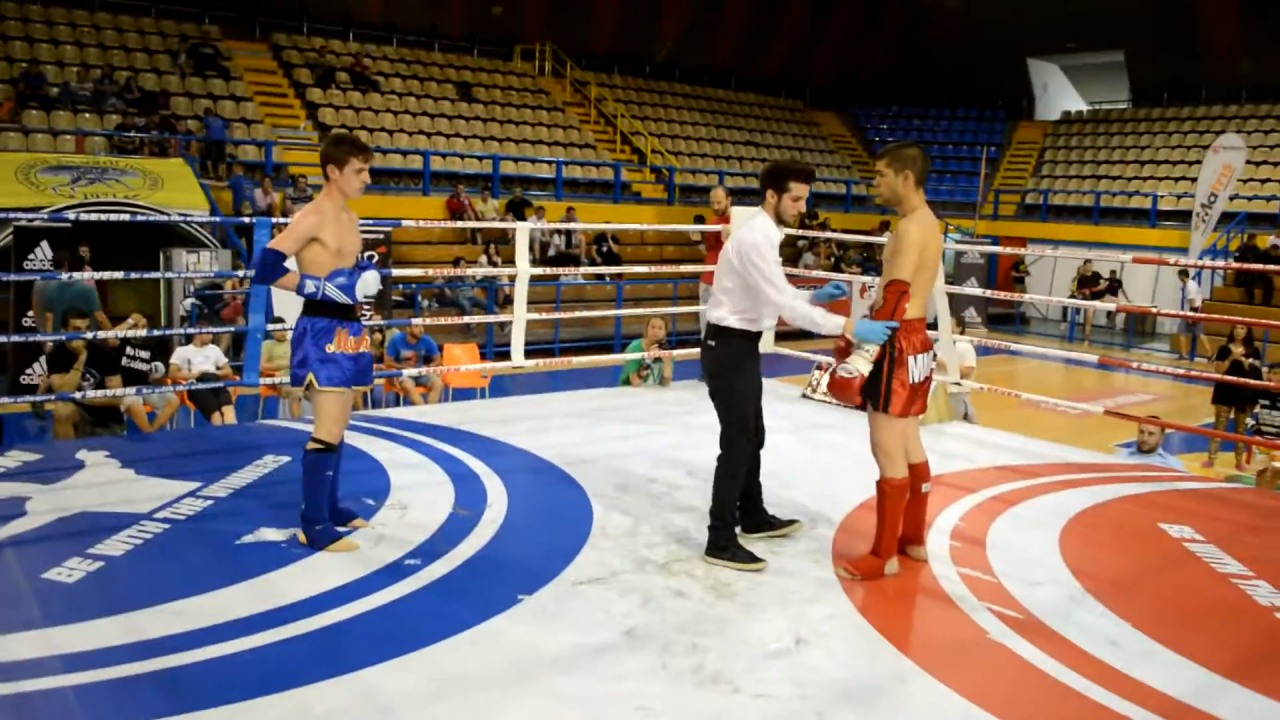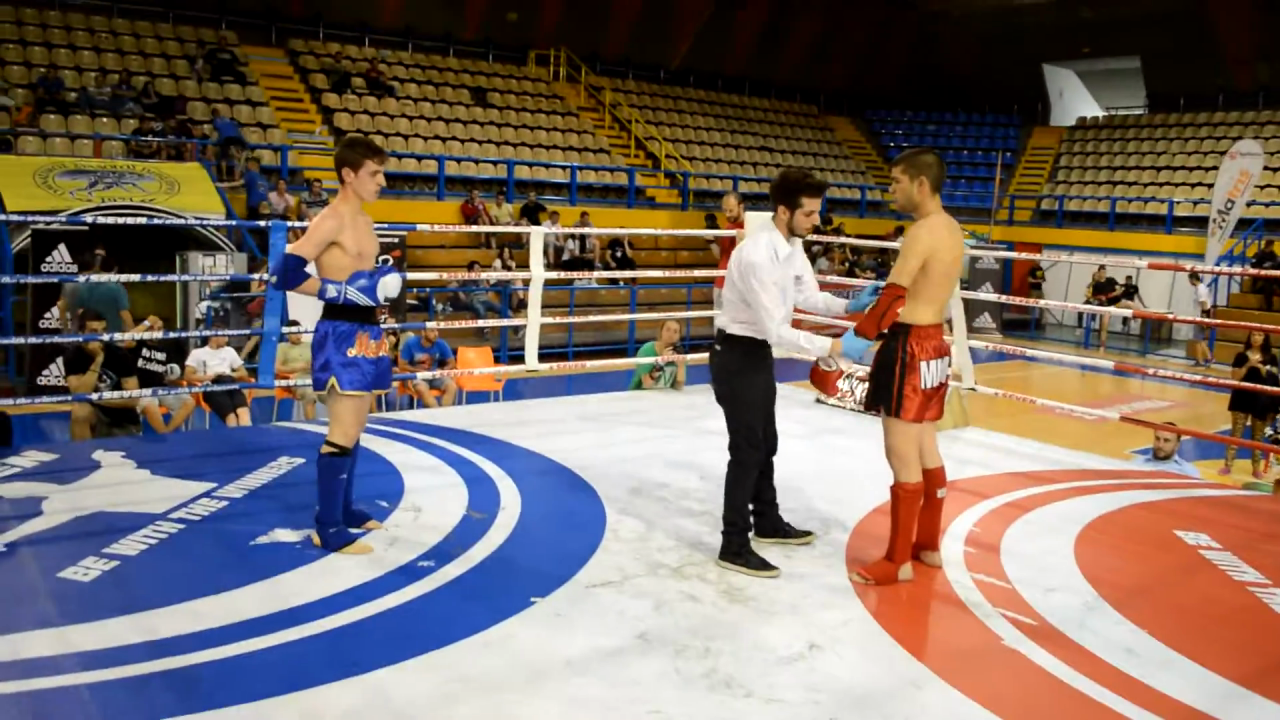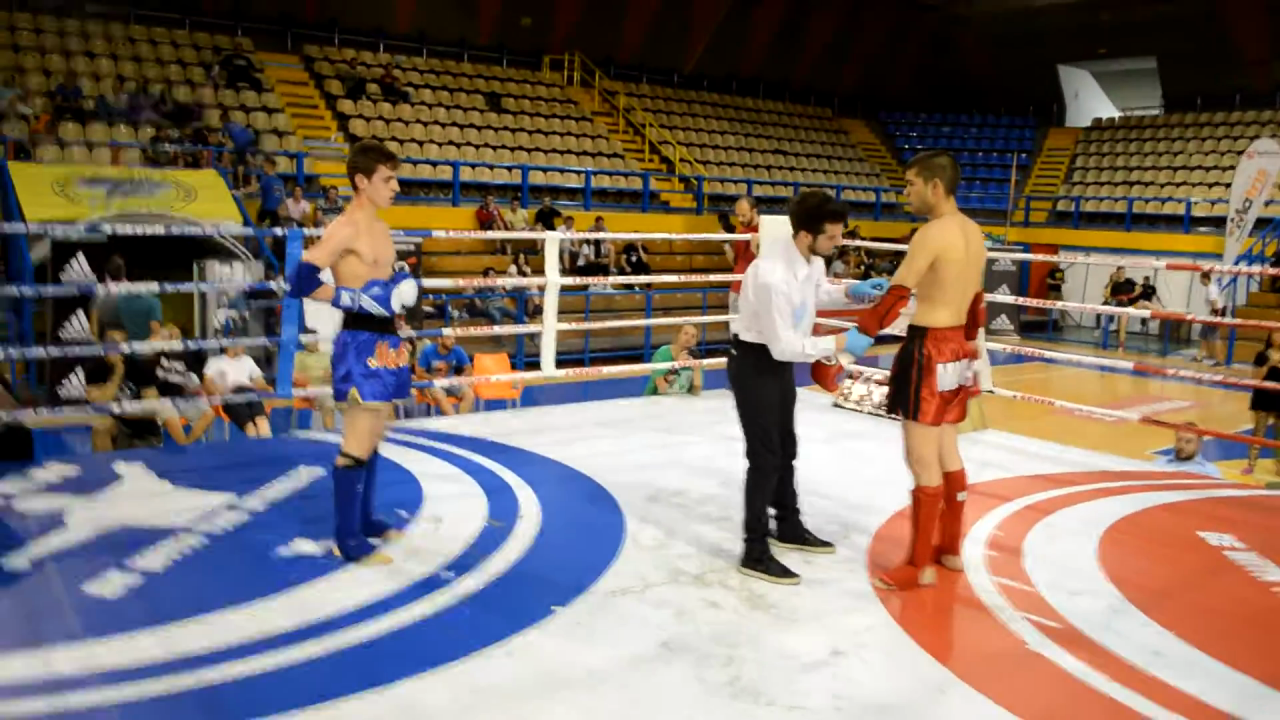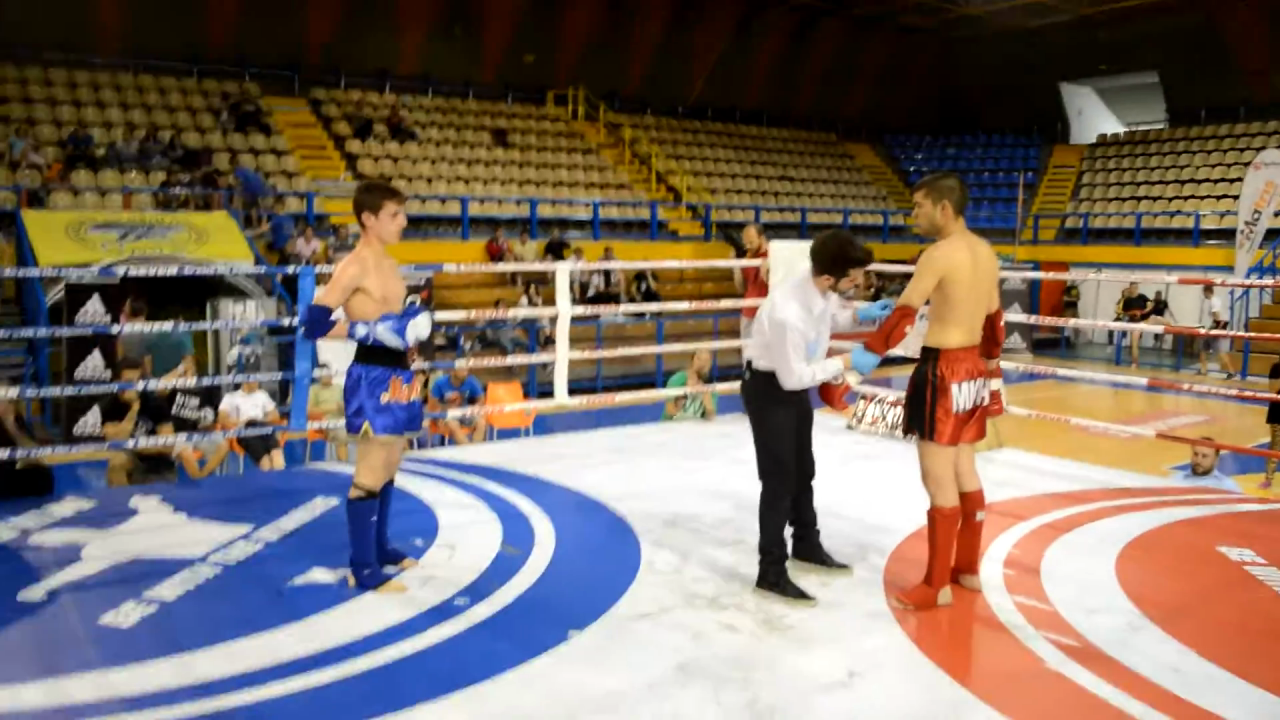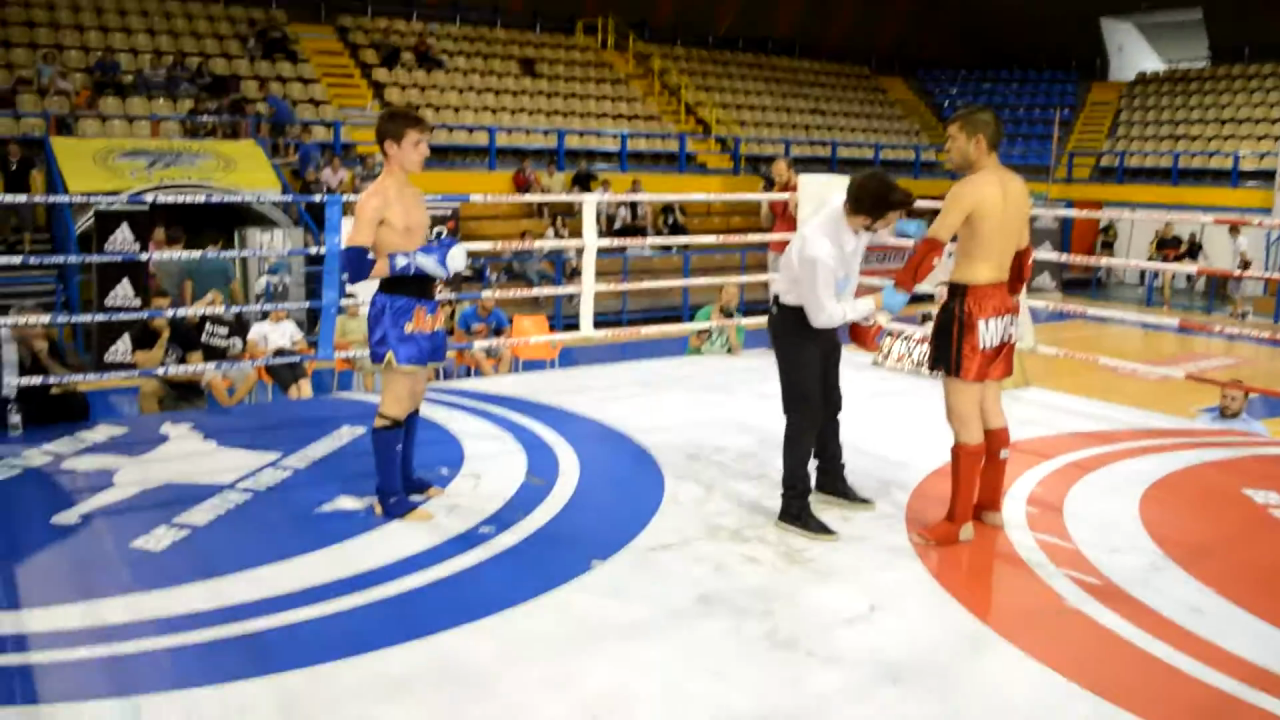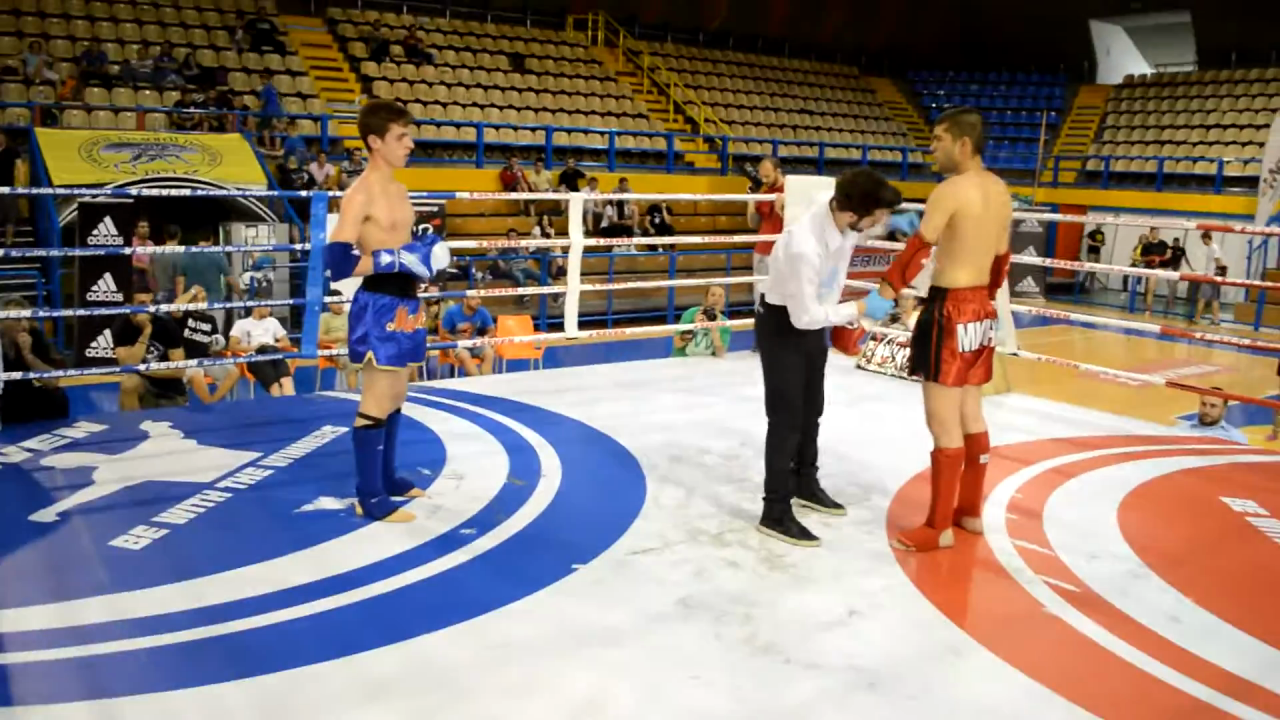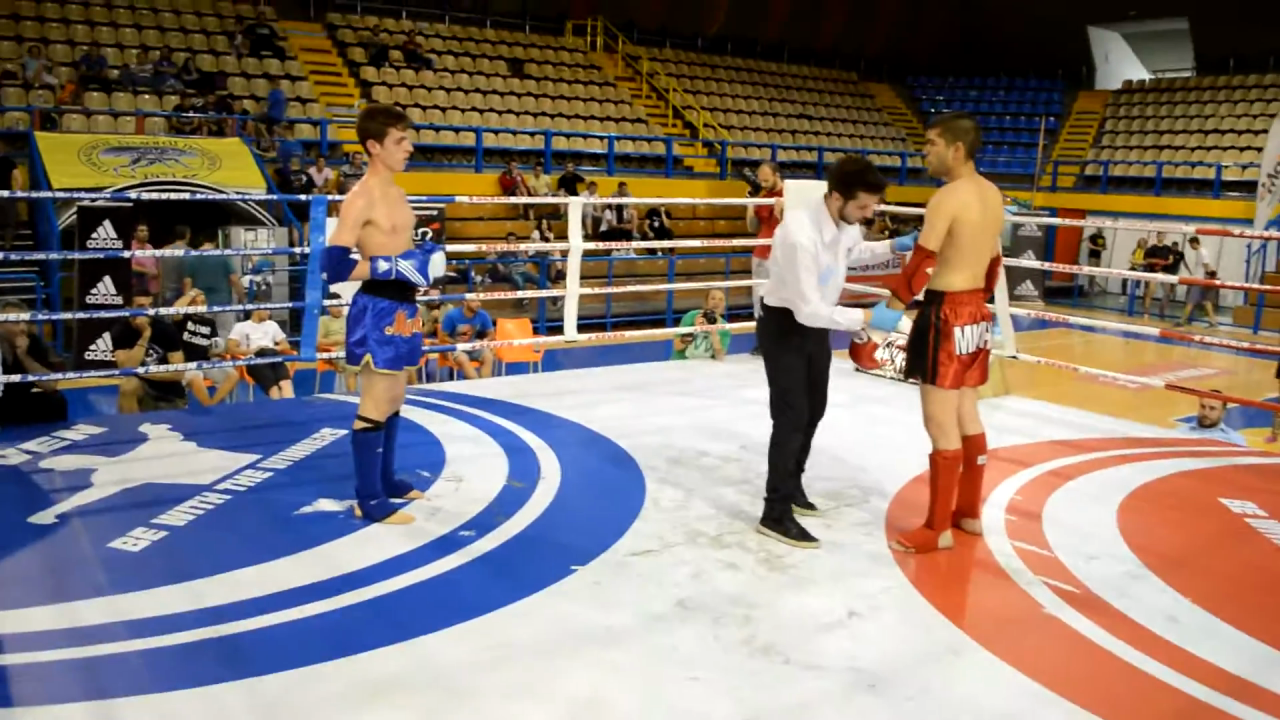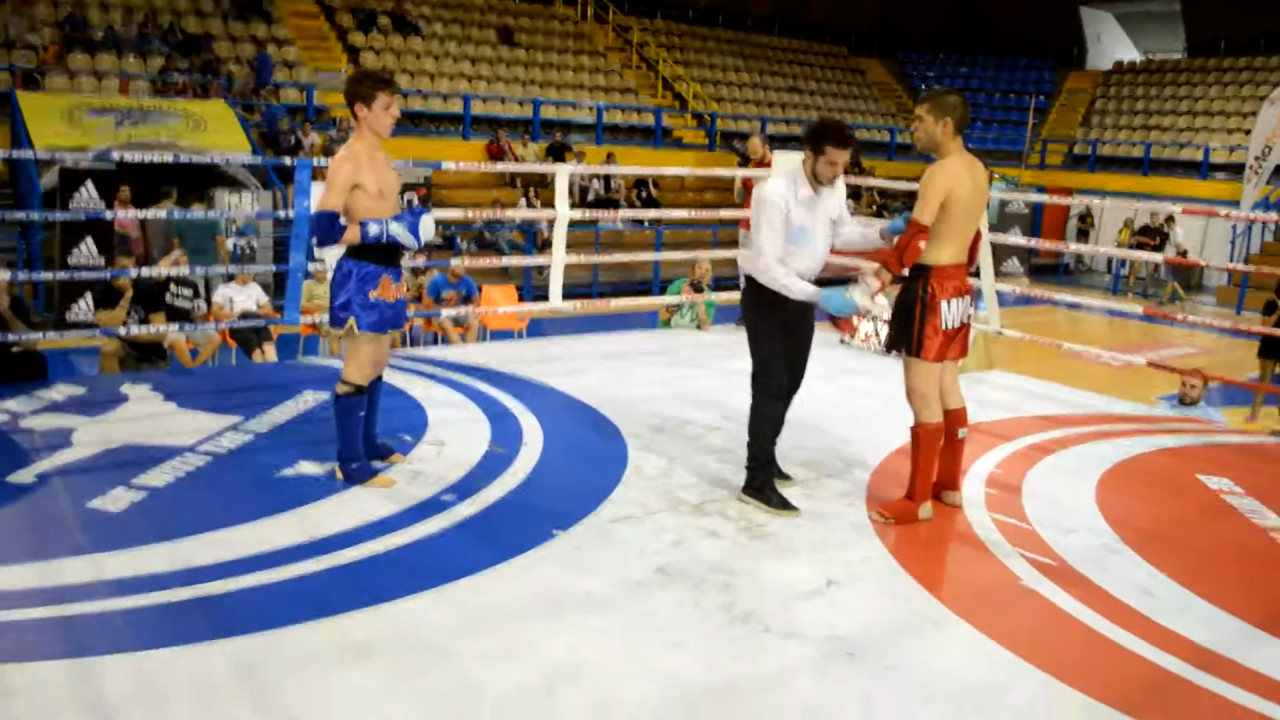
dt=0.2s
person 1, frame 1
left shoulder: (912, 227)
right shoulder: (927, 223)
left elbow: (894, 297)
left wrist: (861, 355)
left hip: (897, 345)
right hip: (916, 343)
left knee: (888, 451)
right knee: (909, 444)
left ankle: (884, 556)
right ankle: (914, 538)
person 1, frame 2
left shoulder: (922, 232)
right shoulder: (953, 230)
left elbow: (893, 298)
left wrist: (849, 345)
left hip: (910, 348)
right hip: (933, 346)
left knee: (902, 456)
right knee: (925, 450)
left ankle: (898, 561)
right ankle: (929, 544)
person 1, frame 3
left shoulder: (933, 233)
right shoulder: (974, 233)
left elbow: (897, 296)
left wrist: (853, 340)
left hip: (929, 349)
right hip: (956, 348)
left knee: (922, 460)
right knee: (947, 453)
left ankle: (920, 566)
right ankle: (950, 548)
person 1, frame 4
left shoulder: (939, 254)
right shoulder: (986, 252)
left elbow: (904, 314)
right elbow: (994, 320)
left wrist: (861, 358)
right wrist: (989, 368)
left hip: (943, 371)
right hip: (972, 369)
left knee: (939, 480)
right knee: (964, 472)
left ankle: (936, 585)
right ankle: (968, 568)
person 1, frame 5
left shoulder: (969, 188)
right shoulder: (1019, 188)
left elbow: (930, 249)
left wrist: (893, 295)
left hip: (971, 306)
right hip: (1000, 305)
left knee: (963, 416)
right knee: (989, 409)
left ankle: (959, 521)
right ankle: (990, 504)
person 1, frame 6
left shoulder: (950, 190)
right shoulder: (1001, 191)
left elbow: (916, 252)
left wrist: (879, 299)
left hip: (950, 311)
right hip: (980, 309)
left knee: (943, 422)
right knee: (970, 415)
left ankle: (939, 527)
right ankle: (970, 510)
person 1, frame 7
left shoulder: (947, 197)
right shoulder: (993, 195)
left elbow: (921, 264)
left wrist: (885, 313)
left hip: (946, 313)
right hip: (975, 312)
left knee: (940, 424)
right knee: (966, 416)
left ankle: (937, 529)
right ankle: (969, 511)
person 1, frame 8
left shoulder: (940, 172)
right shoulder: (976, 170)
left elbow: (913, 240)
left wrist: (869, 286)
left hip: (932, 287)
right hip: (958, 286)
left knee: (924, 397)
right knee: (947, 389)
left ankle: (918, 501)
right ankle: (948, 484)
person 2, frame 1
left shoulder: (351, 219)
right shoulder: (311, 217)
right elbow: (264, 267)
left wrist: (366, 279)
right wrist: (319, 286)
left hip: (350, 329)
right hip: (321, 331)
left knee: (337, 426)
right knee: (328, 430)
left ankle: (329, 506)
right ankle: (314, 525)
person 2, frame 2
left shoulder: (366, 222)
right shoulder: (330, 221)
right elbow: (285, 274)
left wrist: (386, 281)
right wrist: (341, 292)
left hip: (368, 332)
right hip: (342, 334)
left knee: (354, 428)
right knee: (342, 433)
left ankle: (344, 508)
right ankle: (328, 528)
person 2, frame 3
left shoulder: (382, 229)
right shoulder: (345, 229)
right elbow: (300, 281)
left wrist: (402, 289)
right wrist: (355, 299)
left hip: (387, 342)
right hip: (361, 344)
left knee: (373, 439)
right knee: (359, 444)
left ankle: (364, 518)
right ankle: (348, 538)
person 2, frame 4
left shoulder: (391, 265)
right shoulder: (353, 267)
right elbow: (314, 323)
left wrist: (411, 325)
right wrist: (371, 332)
left hip: (399, 376)
right hip: (372, 378)
left knee: (387, 469)
right knee: (370, 475)
left ankle: (379, 548)
right ankle: (363, 568)
person 2, frame 5
left shoulder: (416, 194)
right shoulder: (375, 199)
right elbow: (353, 267)
left wrist: (441, 257)
right wrist: (412, 261)
left hip: (422, 306)
right hip: (397, 309)
left knee: (413, 398)
right knee: (395, 404)
left ankle: (405, 477)
right ankle: (389, 496)
person 2, frame 6
left shoulder: (400, 190)
right shoulder: (361, 194)
right elbow: (336, 263)
left wrist: (425, 253)
right wrist: (398, 260)
left hip: (404, 304)
right hip: (380, 306)
left knee: (395, 398)
right knee: (377, 404)
left ankle: (387, 477)
right ankle: (370, 497)
person 2, frame 7
left shoulder: (399, 193)
right shoulder: (361, 198)
right elbow: (334, 266)
left wrist: (422, 260)
right wrist: (394, 268)
left hip: (402, 308)
right hip: (378, 310)
left knee: (393, 401)
right knee: (376, 406)
left ankle: (386, 479)
right ankle: (370, 499)
person 2, frame 8
left shoulder: (383, 157)
right shoulder: (348, 162)
right elbow: (323, 231)
left wrist: (408, 223)
right wrist: (384, 230)
left hip: (386, 273)
right hip: (362, 275)
left knee: (376, 365)
right knee: (358, 370)
left ankle: (368, 443)
right ankle: (351, 462)
person 3, frame 1
left shoulder: (767, 234)
right shoulder: (753, 240)
left elbow: (778, 295)
right elbow: (786, 306)
left wrist: (817, 292)
right wrist: (850, 327)
left hip: (743, 344)
right hip: (728, 347)
left knee: (751, 436)
right knee: (737, 442)
left ankle: (753, 515)
right ankle: (720, 540)
person 3, frame 2
left shoulder: (792, 245)
right shoulder: (755, 255)
left elbow: (806, 296)
right elbow: (778, 332)
left wrist: (850, 303)
right wrist: (835, 348)
left hip: (760, 353)
right hip: (737, 356)
left knee: (765, 443)
right knee: (747, 449)
left ankle: (767, 521)
right ankle: (734, 545)
person 3, frame 3
left shoulder: (810, 256)
right shoulder: (772, 275)
right elbow: (783, 345)
left wrist: (851, 291)
right wrist: (840, 343)
left hip: (780, 357)
right hip: (755, 362)
left knee: (785, 448)
right knee: (765, 454)
left ankle: (789, 526)
right ankle: (755, 552)
person 3, frame 4
left shoulder: (821, 286)
right shoulder: (787, 313)
right elbow: (792, 377)
left wrist: (859, 315)
right wrist: (845, 363)
left hip: (795, 380)
right hip: (770, 386)
left knee: (803, 470)
right knee: (780, 478)
left ankle: (807, 545)
right ankle: (771, 573)
person 3, frame 5
left shoulder: (851, 212)
right shoulder: (818, 249)
right elbow: (823, 314)
left wrist: (901, 227)
right wrist: (876, 303)
left hip: (824, 314)
right hip: (796, 321)
left knee: (829, 404)
right knee: (805, 412)
left ankle: (831, 478)
right ankle: (794, 508)
person 3, frame 6
left shoulder: (841, 217)
right shoulder: (804, 245)
right elbow: (804, 315)
right wrist: (859, 308)
left hip: (812, 318)
right hip: (783, 323)
left knee: (811, 406)
right knee: (787, 416)
left ankle: (805, 482)
right ankle: (776, 512)
person 3, frame 7
left shoulder: (846, 220)
right shoulder: (799, 234)
right elbow: (807, 309)
left wrist: (893, 249)
right wrist: (867, 318)
left hip: (819, 323)
right hip: (784, 325)
left knee: (813, 411)
right knee: (791, 417)
left ankle: (789, 485)
right ankle: (776, 513)
person 3, frame 8
left shoulder: (833, 190)
right shoulder: (775, 193)
left elbow: (842, 234)
right elbow: (764, 265)
left wrist: (884, 235)
right wrist: (820, 296)
left hip: (801, 295)
right hip: (766, 295)
left knee: (789, 382)
right knee: (770, 385)
left ankle: (764, 456)
right ankle: (758, 480)
